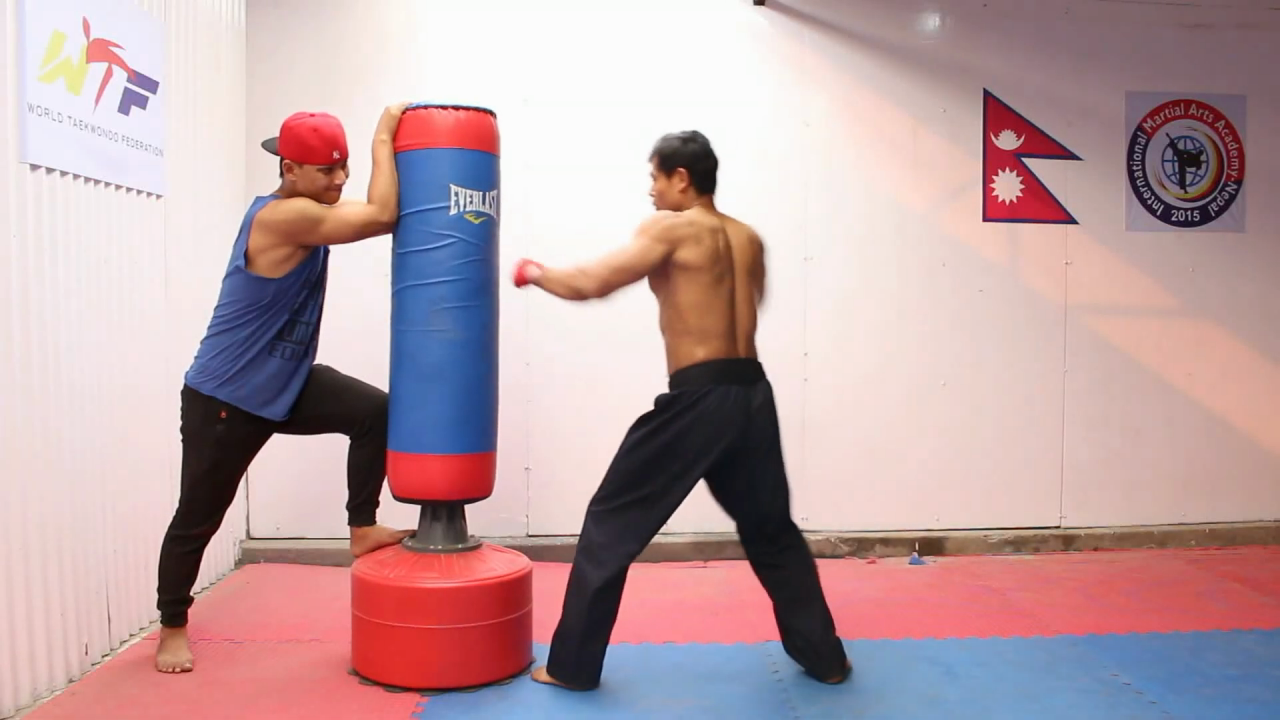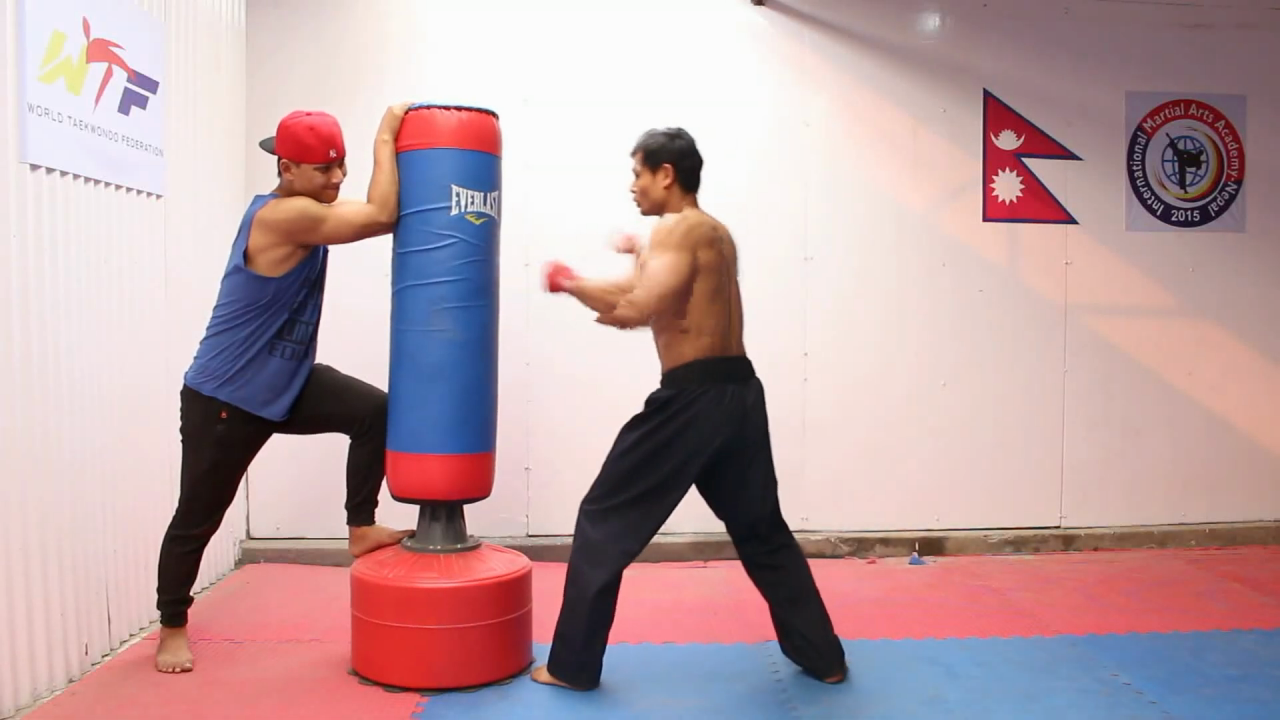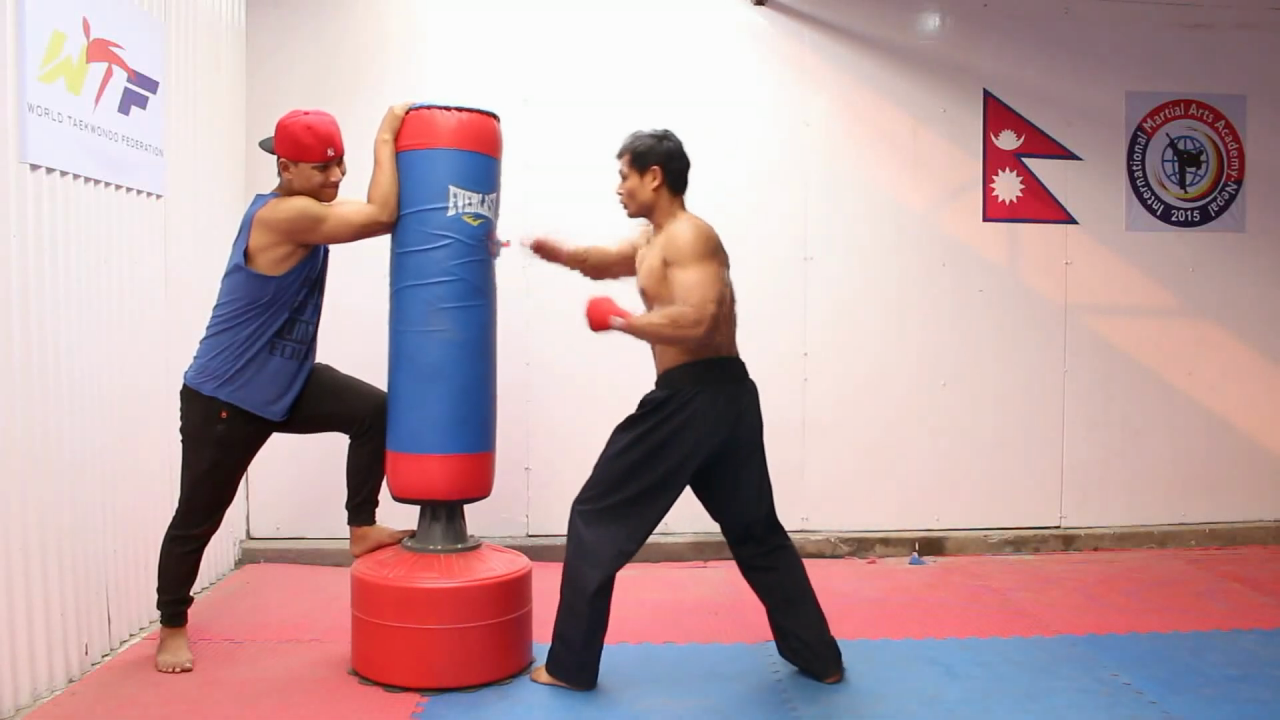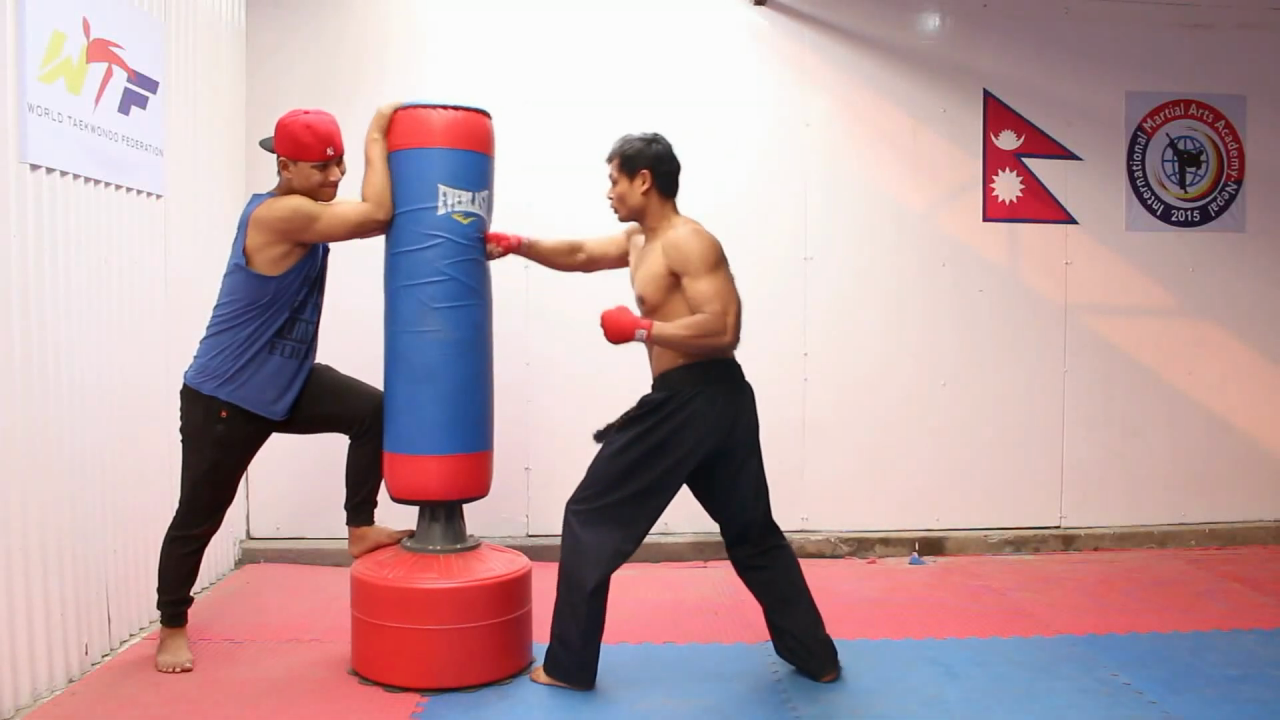
dt=0.2s
person 1, frame 1
left shoulder: (313, 211)
right shoulder: (280, 218)
left elbow: (379, 216)
right elbow: (379, 216)
right wrist: (384, 137)
left hip: (288, 384)
right hip: (224, 397)
left knee: (376, 412)
right knee: (199, 518)
left ankle: (362, 530)
right ankle: (172, 628)
person 1, frame 2
left shoulder: (310, 210)
right shoulder: (281, 216)
left elbow: (381, 217)
right elbow: (378, 216)
right wrist: (386, 137)
left hip: (287, 383)
right hip: (223, 397)
left knee: (374, 411)
right knee: (198, 517)
left ankle: (360, 529)
right ankle: (172, 628)
person 1, frame 3
left shoulder: (311, 210)
right shoulder: (281, 215)
left elbow: (380, 216)
right elbow: (379, 216)
right wrist: (386, 137)
left hip: (288, 383)
right hip: (223, 396)
left knee: (374, 411)
right knee: (198, 517)
left ankle: (361, 529)
right ankle: (172, 628)
person 1, frame 4
left shoulder: (309, 210)
right shoulder: (278, 214)
left elbow: (377, 217)
right elbow: (375, 214)
right wrist: (375, 138)
left hip: (288, 383)
right hip: (223, 396)
left knee: (373, 412)
right knee: (198, 517)
left ankle: (360, 529)
right ankle: (172, 629)
person 2, frame 1
left shoulder: (672, 227)
right shoulder: (749, 239)
left elbow: (593, 283)
left wrist: (537, 273)
left hip: (700, 400)
right hip: (751, 394)
left knee: (610, 524)
right knee: (772, 531)
left ankle: (572, 665)
right ankle: (825, 656)
person 2, frame 2
left shoulder: (679, 229)
right shoulder: (712, 232)
left elbow: (640, 307)
left wrist: (575, 285)
right wrist: (638, 252)
left hip: (694, 398)
right hip: (737, 394)
left knee: (604, 522)
right knee: (763, 532)
left ankle: (572, 666)
right ankle: (824, 656)
person 2, frame 3
left shoulder: (687, 236)
right shoulder: (653, 239)
left elbow: (695, 325)
right elbow: (601, 264)
left wrist: (621, 320)
right wrist: (542, 245)
left hip: (691, 400)
right hip: (727, 397)
left knee: (597, 519)
right knee: (758, 532)
left ankle: (571, 666)
right ankle: (821, 658)
person 2, frame 4
left shoulder: (689, 242)
right shoulder: (639, 239)
left elbow: (723, 329)
right elbow: (580, 254)
left wrist: (639, 329)
right wrist: (519, 245)
left hip: (689, 403)
right hip: (720, 402)
left knee: (591, 521)
right knee: (754, 535)
left ankle: (568, 666)
right ankle: (816, 656)
